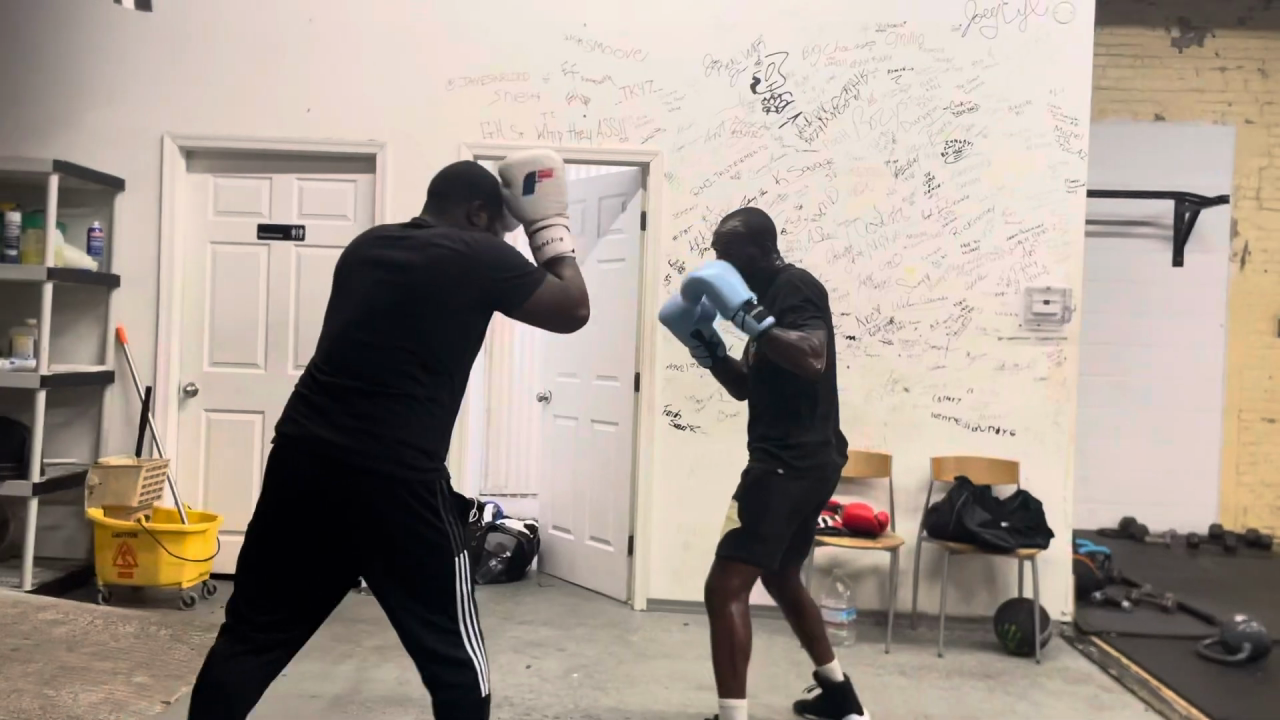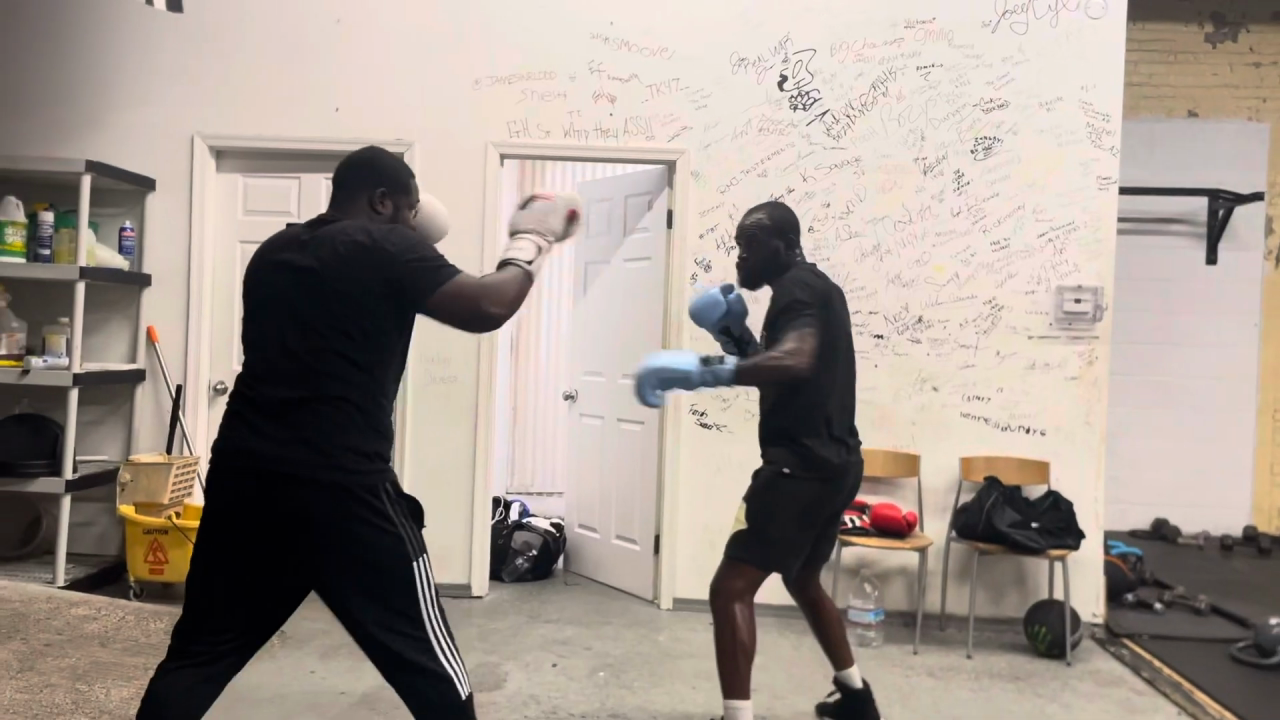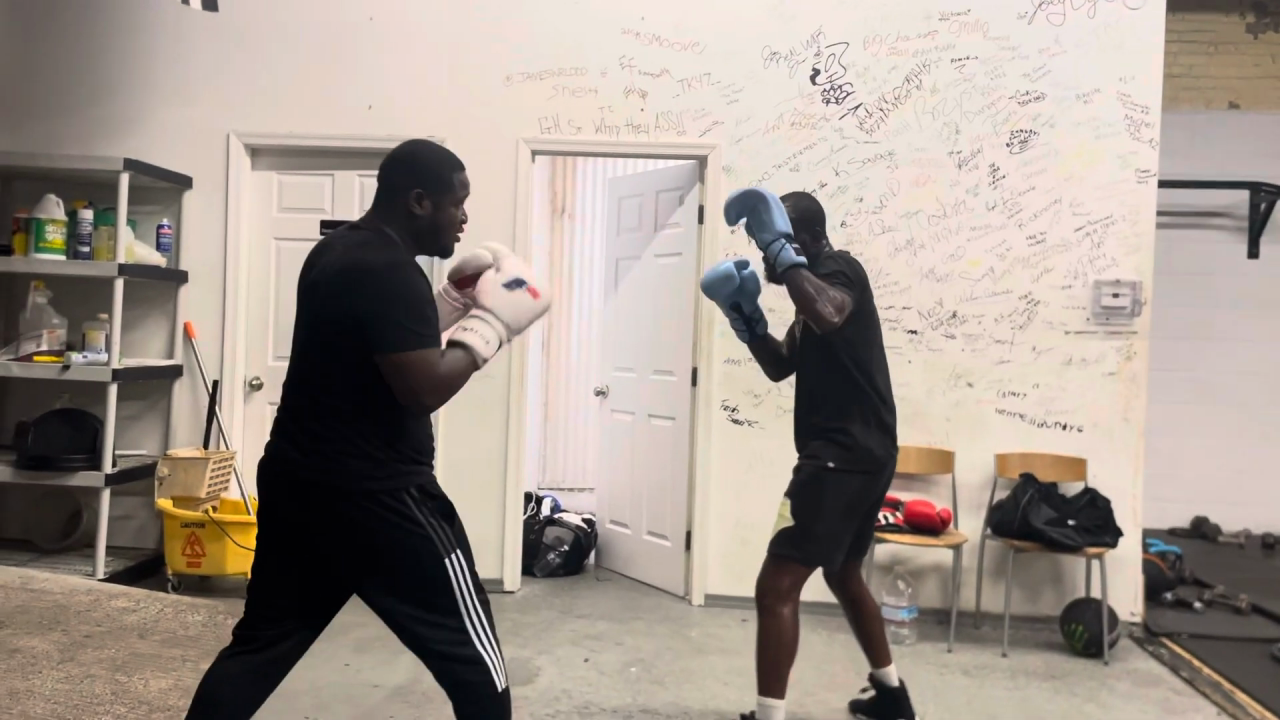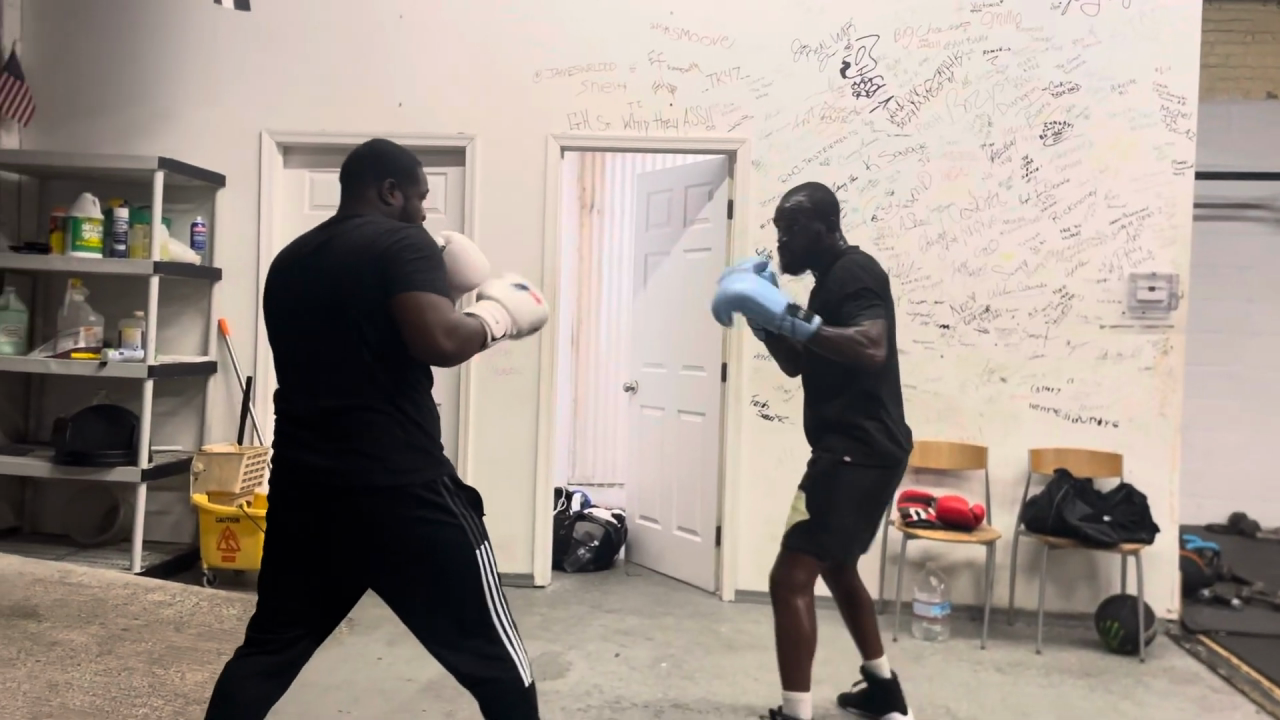
dt=0.5s
person 1, frame 1
left shoulder: (368, 246)
right shoulder: (478, 258)
right elbow: (572, 311)
right wrist: (549, 226)
left hip: (303, 459)
right hip: (394, 479)
left knee: (252, 636)
right knee: (455, 658)
person 1, frame 2
left shoulder: (273, 252)
right shoulder: (386, 248)
right elbow: (483, 308)
right wrist: (531, 241)
left hip: (242, 477)
right hip: (341, 488)
left knee: (197, 653)
right knee: (427, 667)
person 1, frame 3
left shoulder: (335, 252)
right shoulder: (391, 271)
right elbow: (423, 387)
left wrist: (452, 306)
right wrist: (492, 322)
left hip: (297, 483)
right hip: (379, 495)
left knee: (259, 646)
right knee: (470, 657)
person 1, frame 4
left shoulder: (288, 262)
right shoulder: (401, 244)
right elbow: (439, 342)
right wrist: (497, 312)
left hip: (302, 485)
right hip: (401, 487)
left knee: (269, 648)
right knee: (492, 657)
person 2, frame 1
left shoulder: (795, 287)
right shoulder: (774, 295)
left elbow: (814, 361)
right elbow: (746, 385)
left wrist: (747, 313)
right wrist: (704, 343)
left hip: (789, 462)
right hip: (805, 460)
left knee: (726, 587)
right knee: (781, 576)
person 2, frame 2
left shoulder: (799, 289)
right shoulder: (817, 289)
left elbow: (795, 362)
left wrist: (706, 371)
right wrist: (738, 340)
left hip: (799, 465)
right hip: (836, 465)
left knee: (731, 589)
right knee: (801, 579)
person 2, frame 3
left shoulder: (839, 269)
right shoulder: (818, 279)
left elbow: (826, 316)
right elbow: (780, 366)
left wrist: (779, 250)
right wrist: (745, 315)
left hip: (841, 457)
right hip: (861, 456)
left knee: (777, 586)
right knee: (843, 575)
person 2, frame 4
left shoulder: (856, 273)
right shoulder: (831, 280)
left elbow: (872, 351)
right elbow: (798, 365)
left wrist: (791, 318)
right wrist: (767, 319)
left hip: (855, 451)
right hip: (867, 450)
left knee: (791, 579)
right knee: (836, 568)
